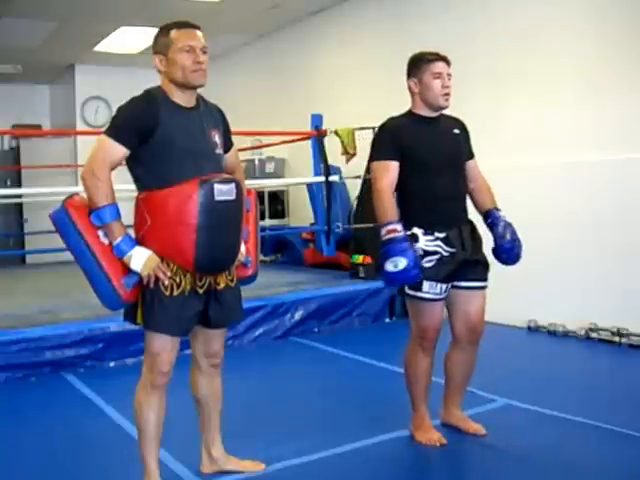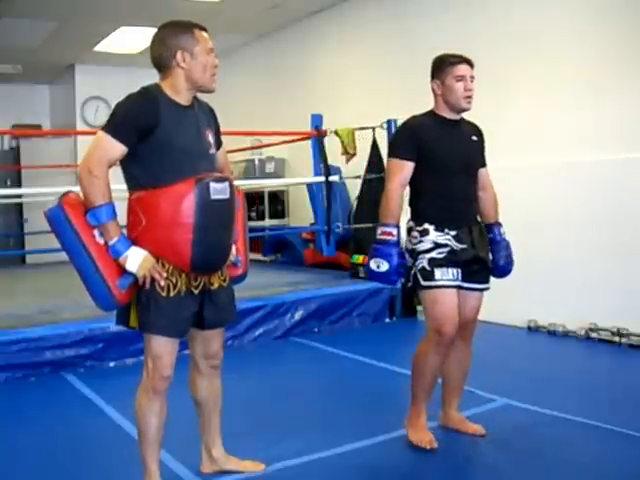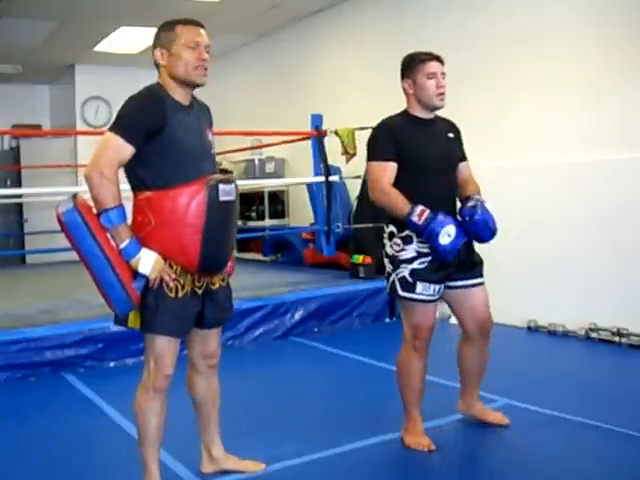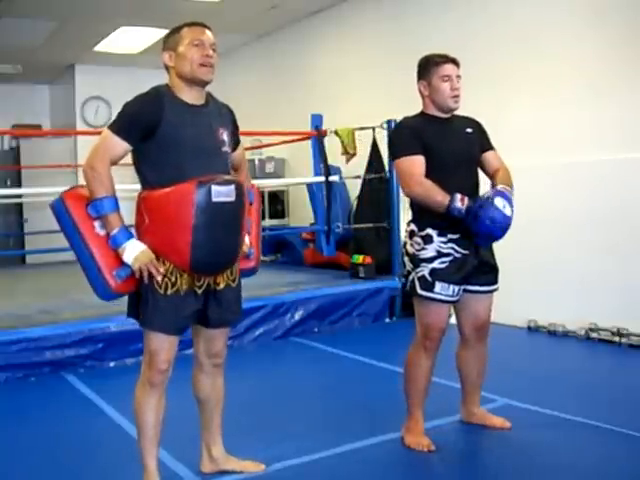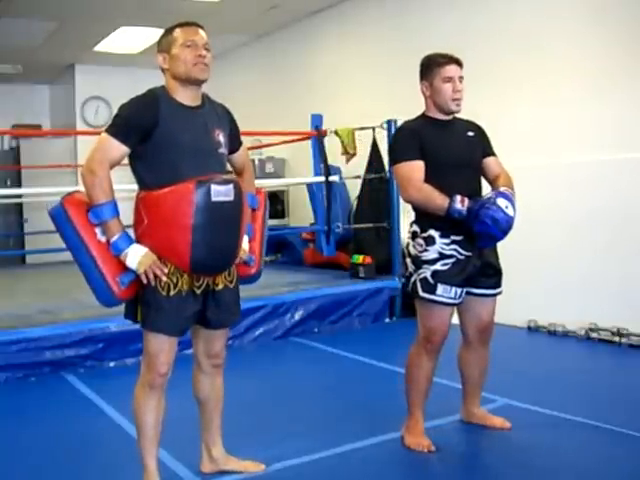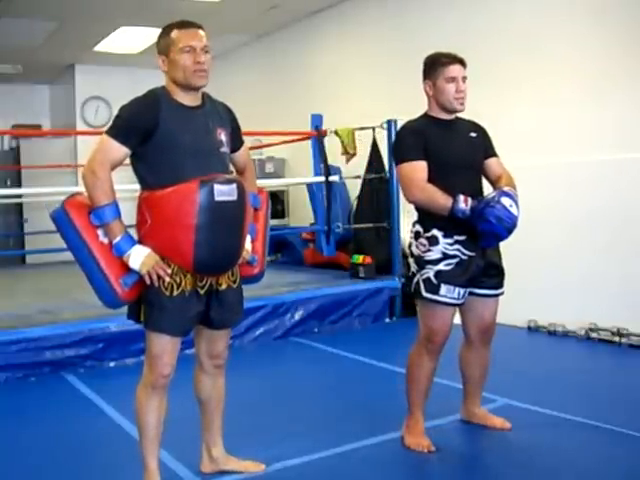
dt=0.7s
person 1, frame 1
left shoulder: (214, 115)
right shoulder: (144, 110)
left elbow: (234, 174)
right elbow: (95, 172)
right wrist: (126, 247)
right hip: (168, 261)
left knee: (210, 357)
right knee: (159, 367)
person 1, frame 2
left shoulder: (205, 114)
right shoulder: (143, 106)
right elbow: (91, 170)
right wrist: (121, 247)
right hip: (162, 262)
left knee: (210, 359)
right knee: (159, 371)
person 1, frame 3
left shoulder: (201, 111)
right shoulder: (148, 106)
right elbow: (99, 172)
right wrist: (132, 249)
right hip: (166, 262)
left knee: (207, 359)
right knee: (160, 371)
person 1, frame 4
left shoulder: (223, 113)
right shoulder: (150, 106)
left elbow: (240, 168)
right elbow: (95, 165)
right wrist: (124, 241)
right hip: (168, 258)
left knee: (213, 357)
right knee: (158, 366)
person 1, frame 5
left shoulder: (220, 115)
right shoulder: (146, 108)
left elbow: (244, 171)
right elbow: (94, 169)
right wrist: (125, 245)
right hip: (166, 260)
left knee: (212, 358)
right knee: (157, 369)
person 1, frame 6
left shoulder: (222, 113)
right shoulder: (146, 109)
left elbow: (246, 170)
right elbow: (95, 171)
right wrist: (127, 246)
right hip: (170, 261)
left knee: (214, 359)
right knee: (159, 370)
person 2, frame 1
left shoulder: (457, 128)
right shoulder: (394, 131)
left elbow: (473, 179)
right elbow: (383, 188)
left wrist: (496, 219)
right wrist: (393, 237)
left hip: (464, 238)
right hip: (423, 244)
left knee: (471, 333)
right knee: (425, 336)
left ankle: (452, 409)
right ankle: (420, 418)
person 2, frame 2
left shoulder: (474, 133)
right shoulder: (415, 130)
right elbow: (394, 187)
left wrist: (496, 233)
right wrist: (386, 238)
left hip: (471, 238)
right hip: (432, 238)
left knee: (464, 332)
right knee: (442, 330)
left ankle: (450, 412)
right ankle: (416, 416)
person 2, frame 3
left shoulder: (449, 129)
right shoulder: (389, 131)
left elbow: (464, 178)
right elbow: (379, 190)
left wrist: (474, 203)
right wrist: (423, 220)
left hip: (455, 241)
right hip: (413, 245)
left knee: (480, 325)
right knee: (419, 336)
left ankle: (471, 400)
right ankle: (413, 423)
person 2, frame 4
left shoulder: (472, 127)
right shoulder: (409, 130)
left elbow: (498, 168)
right elbow: (414, 184)
left wrist: (501, 195)
right wrist: (462, 207)
left hip: (475, 242)
right hip: (434, 243)
left knee: (477, 330)
right knee: (430, 335)
left ankle: (472, 408)
right ankle: (413, 422)
person 2, frame 5
left shoulder: (473, 131)
right shoulder: (411, 133)
left elbow: (499, 174)
right elbow: (412, 189)
left wrist: (503, 197)
right wrist: (463, 209)
left hip: (479, 244)
right hip: (438, 245)
left knee: (480, 332)
right knee: (432, 337)
left ankle: (472, 407)
right ankle: (414, 421)
person 2, frame 6
left shoulder: (475, 131)
right shoulder: (413, 133)
left elbow: (501, 175)
right elbow: (416, 190)
left wrist: (506, 197)
right wrist: (466, 209)
left hip: (482, 244)
right hip: (439, 245)
left knee: (482, 332)
right knee: (433, 337)
left ankle: (472, 407)
right ankle: (414, 421)
